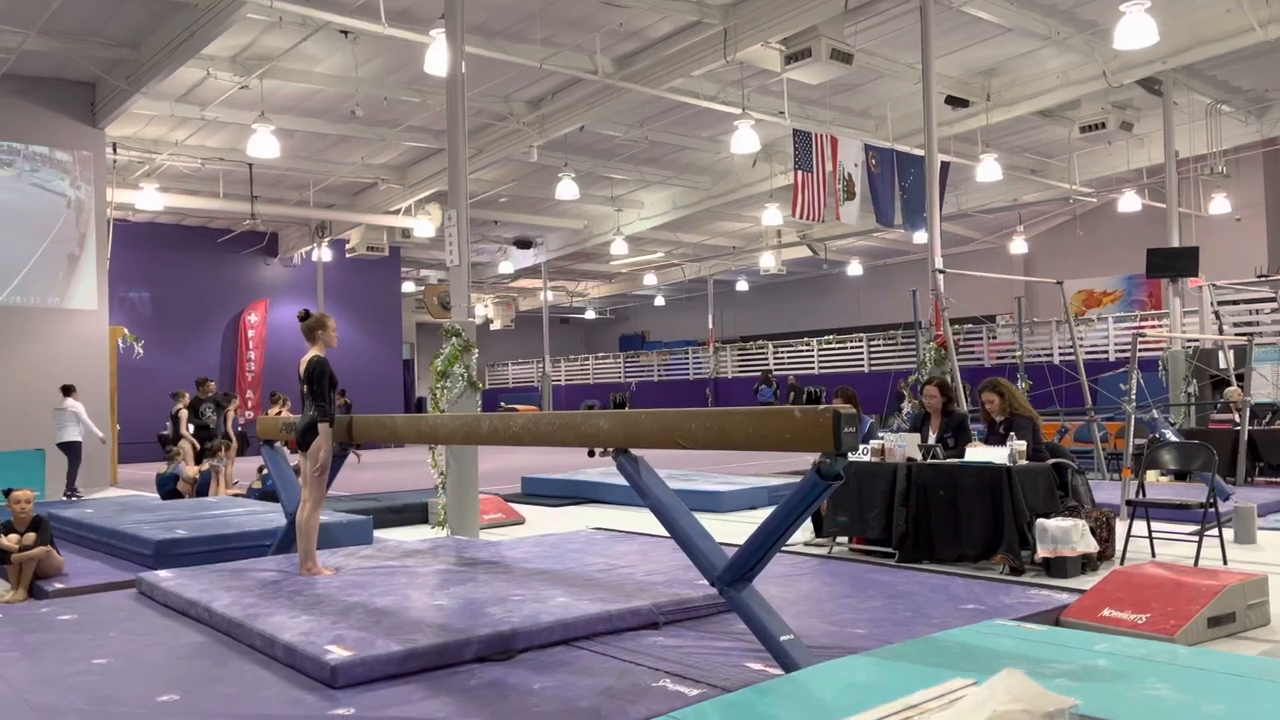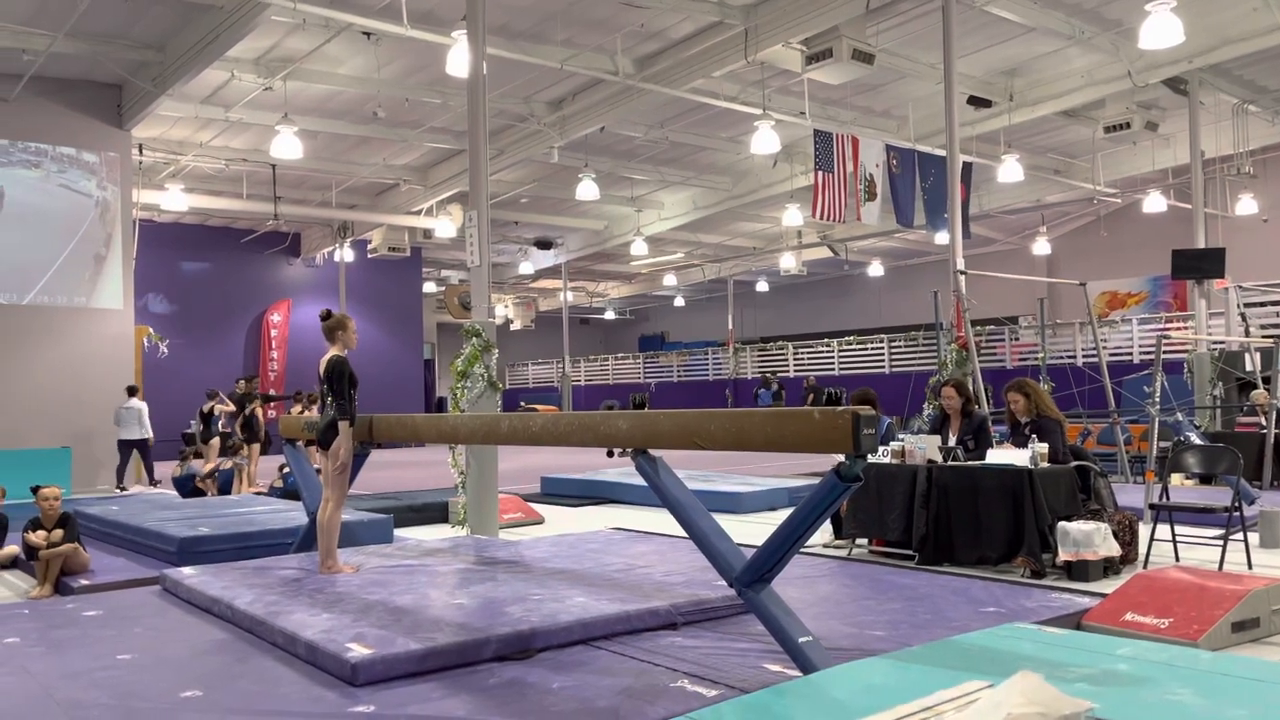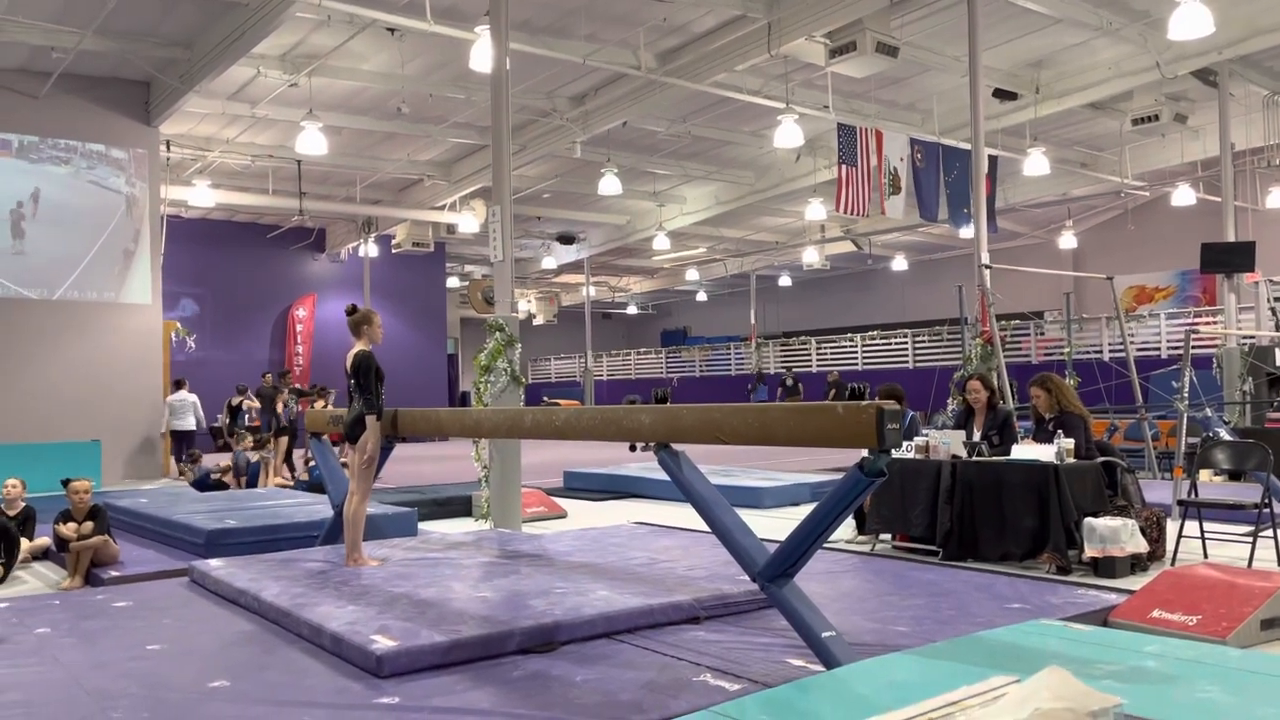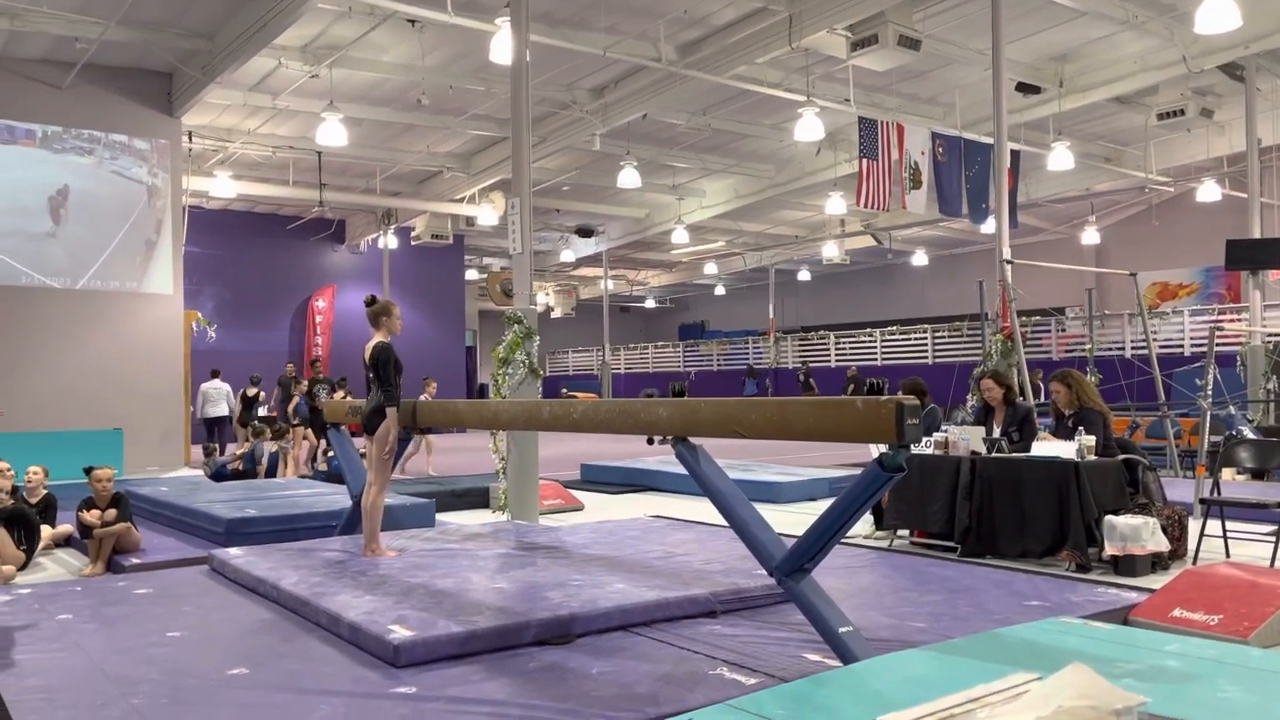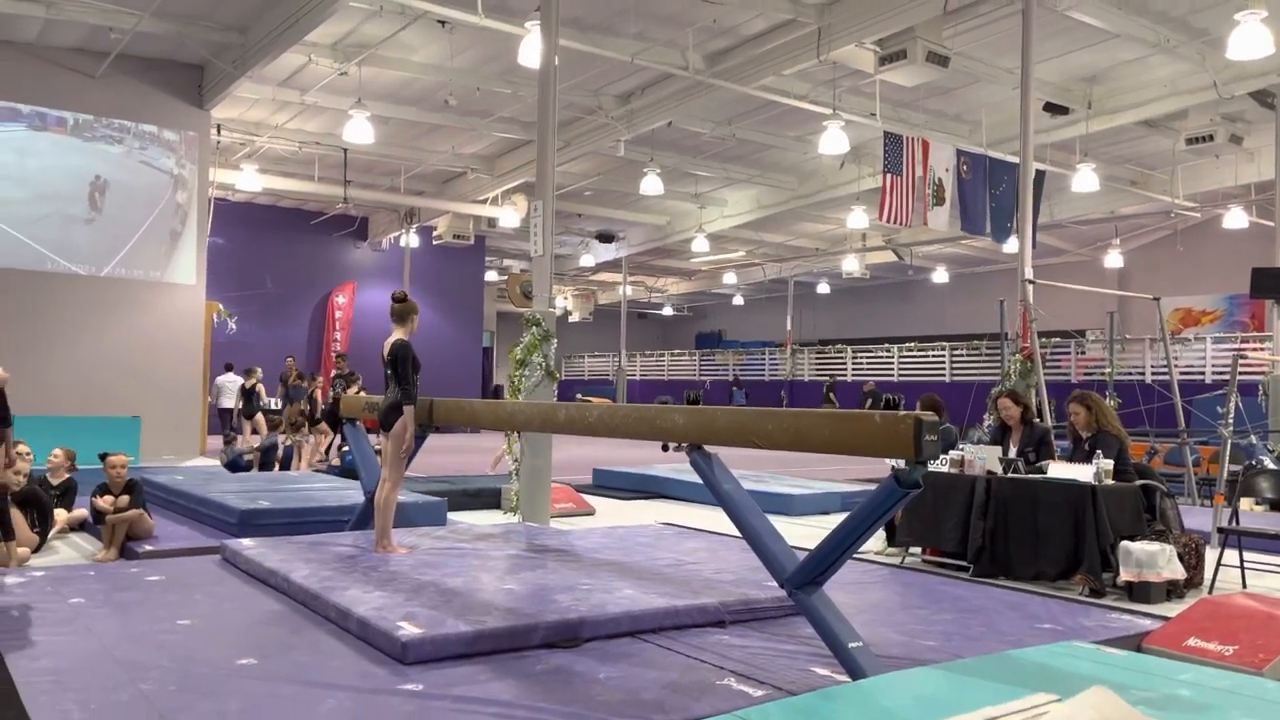
dt=0.7s
person 1, frame 1
left shoulder: (304, 361)
right shoulder: (320, 363)
right elbow: (323, 407)
right wrist: (325, 447)
left hip: (303, 429)
right hip: (316, 432)
left knee: (306, 499)
right knee: (315, 501)
left ankle: (305, 561)
right ankle: (311, 564)
person 1, frame 2
left shoulder: (324, 362)
right shoulder: (340, 362)
right elbow: (342, 405)
right wrist: (345, 445)
left hip: (324, 429)
right hip: (336, 432)
left knee: (327, 498)
right knee: (337, 499)
left ankle: (325, 560)
right ankle: (331, 562)
person 1, frame 3
left shoulder: (350, 357)
right shoulder: (367, 357)
right elbow: (370, 399)
right wrist: (373, 439)
left hip: (351, 423)
right hip: (364, 426)
left knee: (353, 492)
right knee: (362, 493)
left ankle: (351, 553)
right ankle: (356, 556)
person 1, frame 4
left shoulder: (369, 348)
right shoulder: (385, 349)
right elbow: (389, 391)
right wrist: (393, 429)
left hip: (369, 414)
right hip: (381, 417)
left knee: (371, 482)
right knee: (380, 484)
left ankle: (369, 543)
right ankle: (374, 546)
person 1, frame 5
left shoulder: (387, 344)
right shoulder: (403, 346)
right elbow: (407, 389)
right wrist: (410, 429)
left hip: (386, 411)
right hip: (398, 414)
left knee: (385, 479)
right knee: (394, 481)
left ankle: (380, 539)
right ankle: (385, 543)
